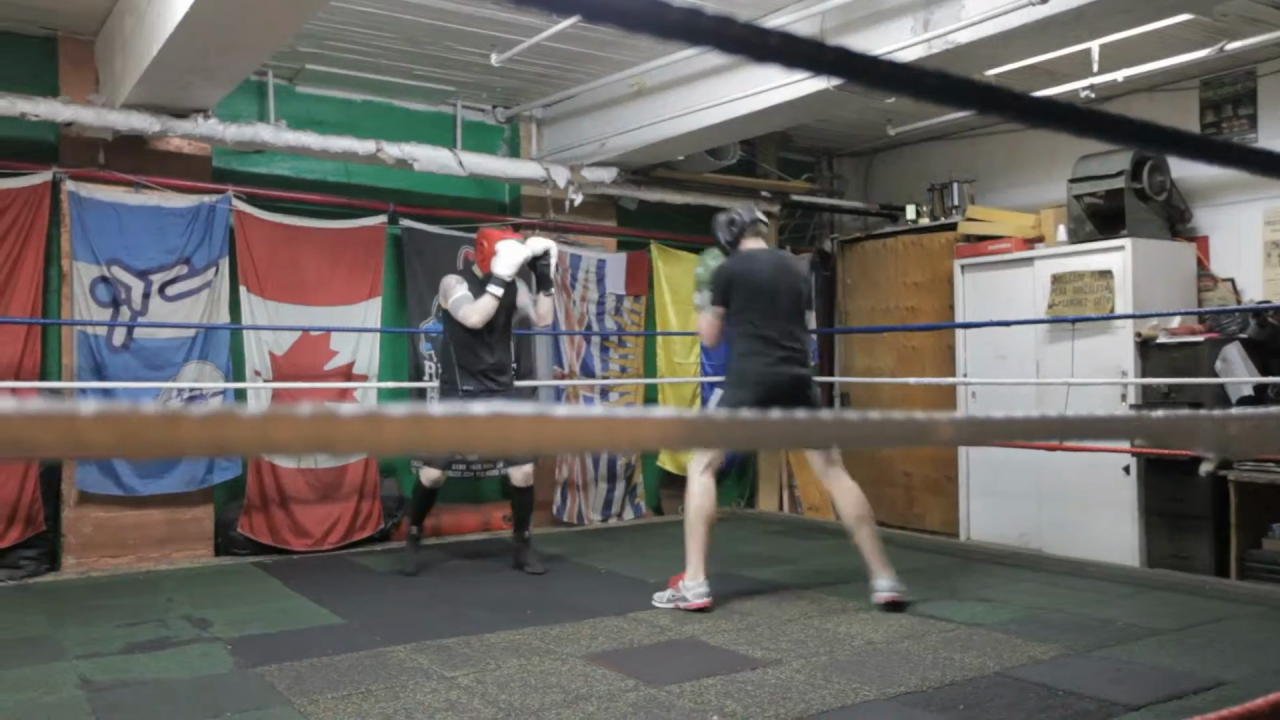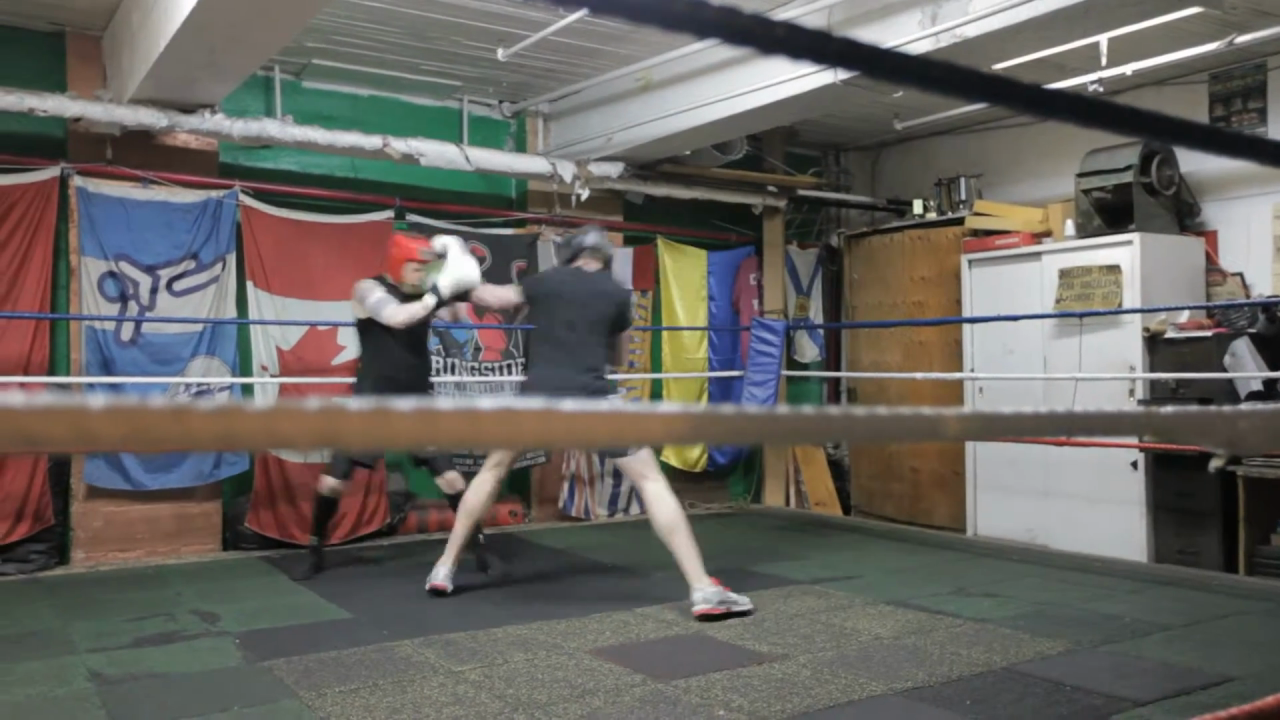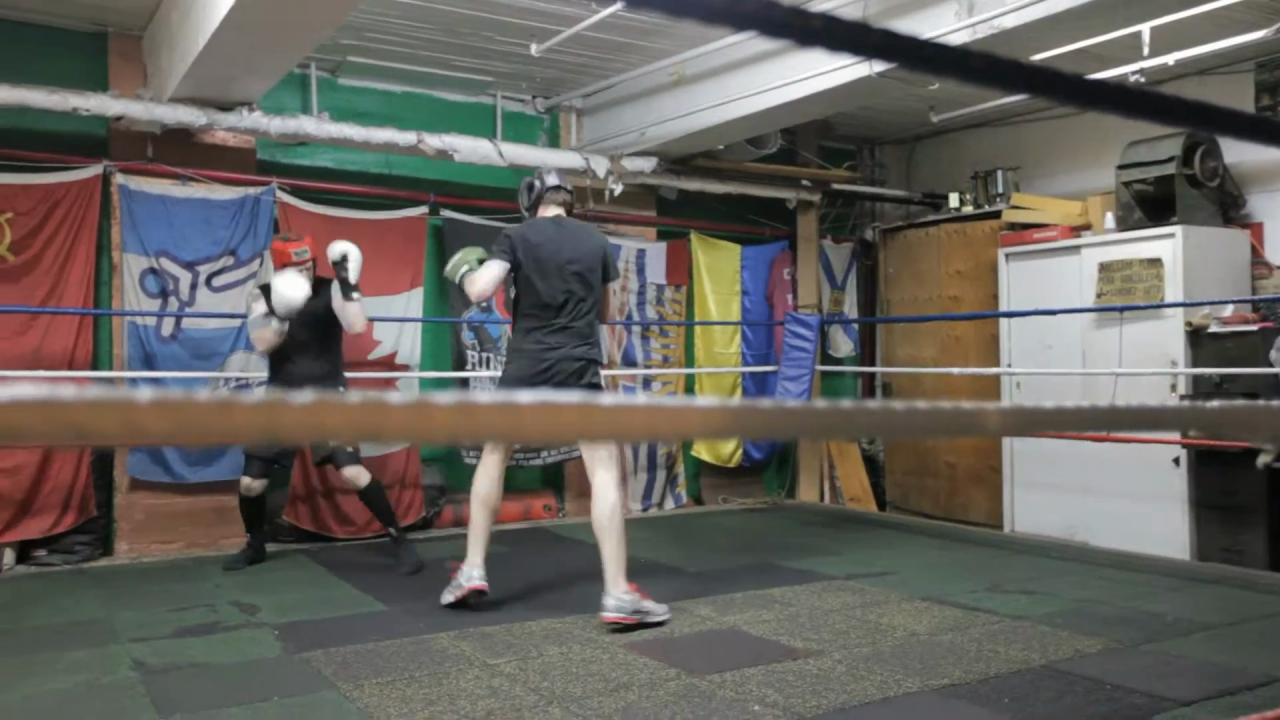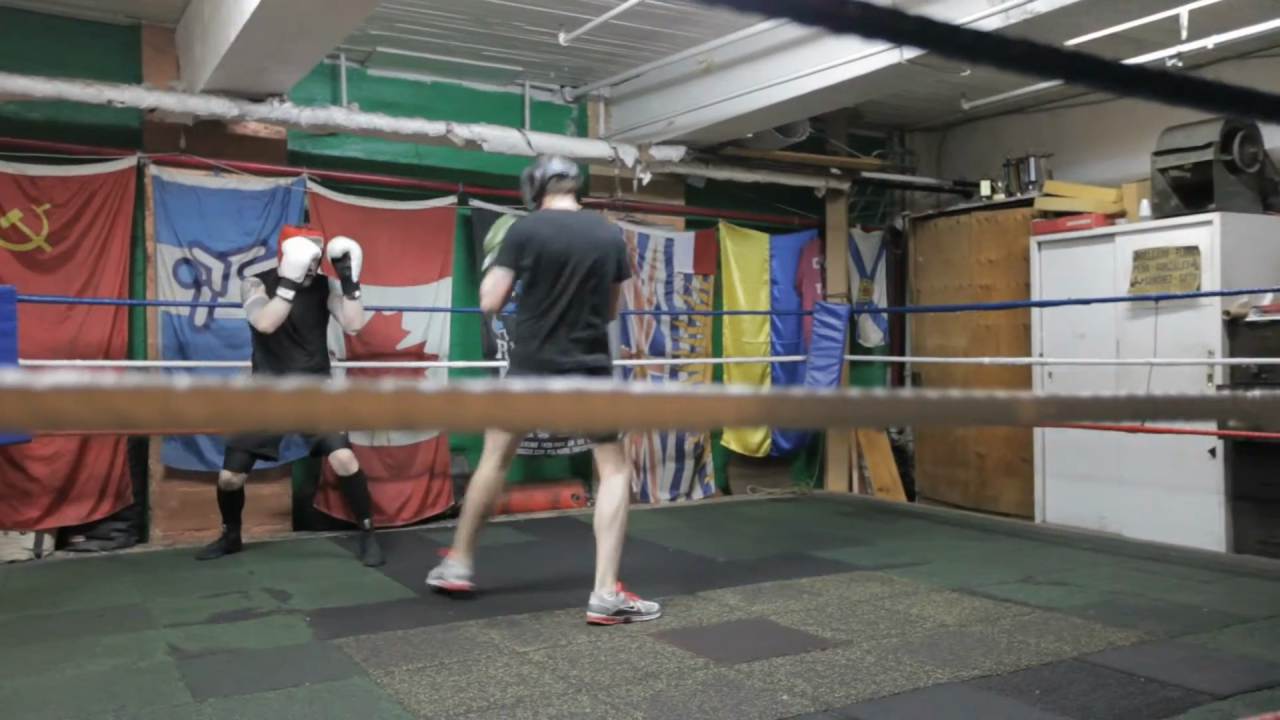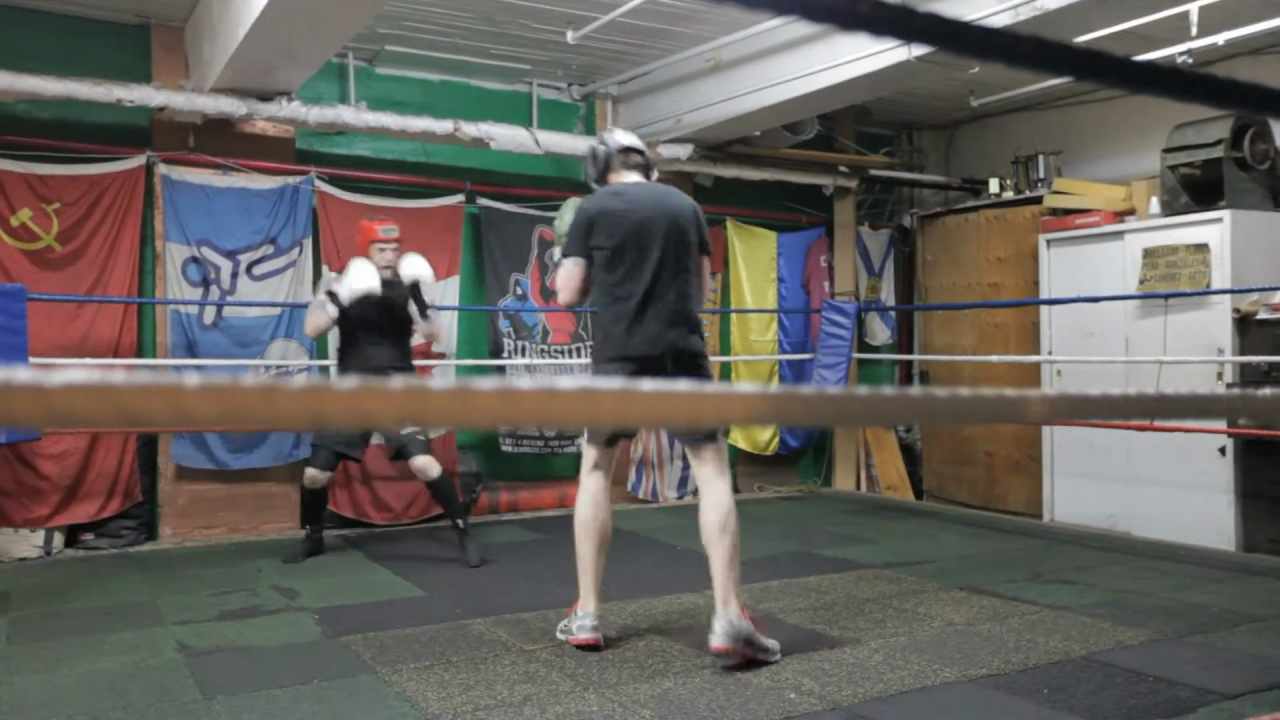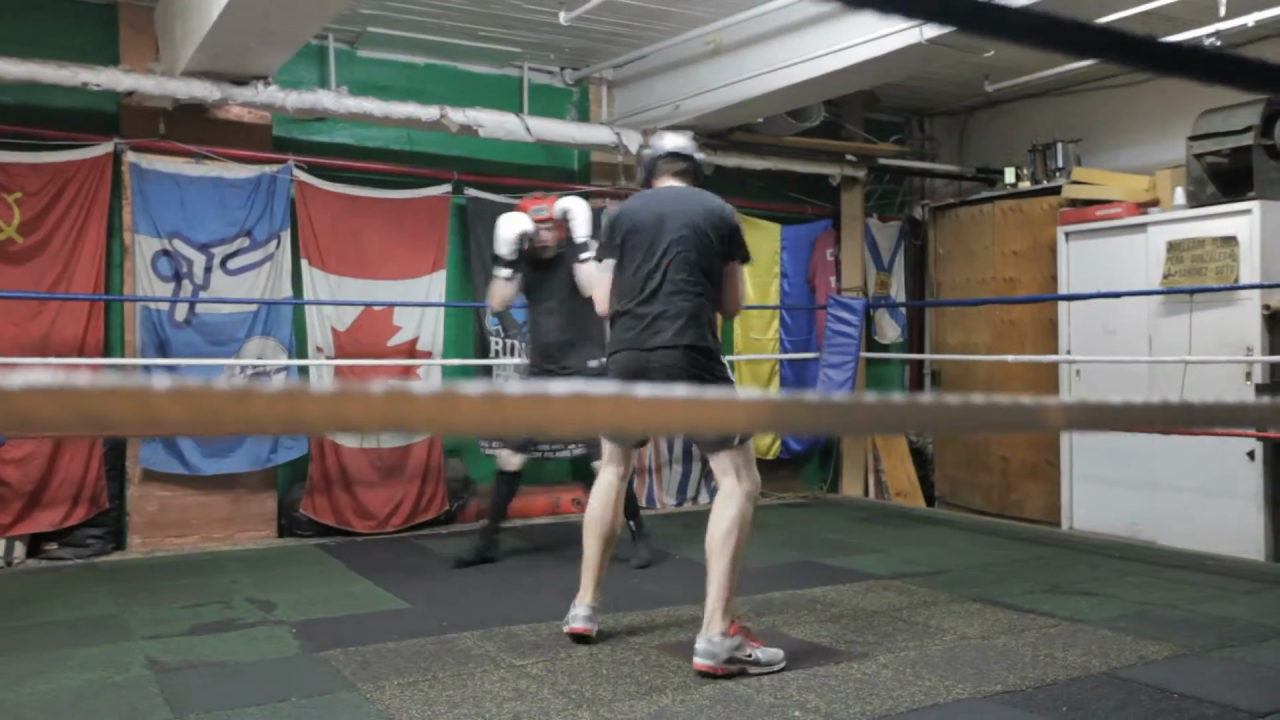
dt=0.7s
person 1, frame 1
left shoulder: (729, 269)
right shoulder: (796, 268)
left elbow: (709, 338)
left wrist: (706, 295)
left hip: (748, 383)
right hip: (797, 381)
left knee: (701, 468)
right knee: (833, 472)
left ankle: (693, 584)
right ankle: (884, 578)
person 1, frame 2
left shoulder: (548, 279)
right shoulder: (617, 293)
left elbow: (495, 298)
right elbow: (617, 357)
left hip: (540, 393)
right hip: (589, 394)
left knee: (493, 467)
right knee: (651, 481)
left ankle: (446, 568)
right ankle: (704, 589)
person 1, frame 3
left shoulder: (516, 236)
right shoulder: (596, 241)
left elbow: (481, 293)
right elbow: (604, 309)
left wrist: (466, 272)
left hip: (525, 366)
right hip: (579, 366)
left knee: (493, 459)
right knee: (604, 473)
left ankle: (472, 570)
right ankle: (618, 594)
person 1, frame 4
left shoulder: (525, 229)
right shoulder: (610, 234)
left elbow: (490, 301)
left wrist: (497, 262)
left hip: (532, 366)
right hip: (590, 367)
left knee: (495, 460)
right knee: (615, 470)
left ankle: (458, 563)
right ankle: (606, 594)
person 1, frame 5
left shoulder: (594, 208)
right shoulder: (686, 206)
left elbow: (567, 295)
left wrist: (570, 253)
left hip: (619, 357)
right hip: (683, 354)
left knee: (595, 472)
right knee: (714, 477)
left ankle: (586, 613)
right ankle: (729, 619)
person 1, frame 6
left shoulder: (623, 213)
right shoulder: (719, 212)
left elbow: (603, 304)
right elbow: (732, 305)
left hip: (629, 358)
right hip: (691, 356)
left knee: (614, 468)
right knee: (740, 482)
left ankle: (585, 606)
right ankle: (716, 634)
person 2, frame 1
left shoulder: (512, 286)
right shoulder: (454, 284)
left elbow: (544, 318)
right elbow: (475, 318)
left wrist: (545, 277)
right wrist: (501, 278)
left hip: (501, 392)
right hip: (459, 392)
left knee: (522, 469)
right knee: (433, 471)
left ankle: (522, 547)
right ankle: (414, 542)
person 2, frame 2
left shoulder: (426, 291)
right shoulder: (368, 289)
left elbow: (458, 316)
right elbow: (397, 317)
left wrist: (458, 285)
right wrist: (439, 295)
right hip: (374, 401)
left knee: (450, 478)
right knee: (331, 481)
left ankle: (479, 546)
right ankle: (315, 552)
person 2, frame 3
left shoulder: (329, 289)
right shoulder: (263, 296)
left elbow: (357, 327)
right elbow: (261, 344)
left wrist: (348, 284)
right wrist: (282, 316)
left knee: (351, 471)
right knee: (250, 483)
left ankle: (399, 541)
right ankle: (255, 544)
person 2, frame 4
left shoulder: (326, 286)
right shoulder: (257, 284)
left elbow: (354, 324)
right elbow: (266, 323)
left wrist: (350, 281)
right wrist: (290, 281)
left knee: (344, 458)
right knee: (230, 475)
left ankle: (367, 536)
right ankle: (231, 536)
person 2, frame 5
left shoulder: (409, 285)
right shoulder: (339, 284)
left elbow: (430, 334)
right elbow: (312, 329)
left wrist: (420, 298)
right wrist: (341, 297)
left knee: (424, 463)
right knee: (315, 474)
left ankle: (464, 535)
right ankle: (313, 538)
person 2, frame 6
left shoulder: (576, 253)
right shoulder: (522, 260)
left elbow: (595, 290)
right elbow: (497, 304)
left wrist: (582, 242)
right wrist: (507, 256)
left hip: (584, 370)
right hip: (541, 373)
left knee: (604, 458)
right knee: (510, 456)
left ankle: (639, 536)
right ankle: (487, 542)
